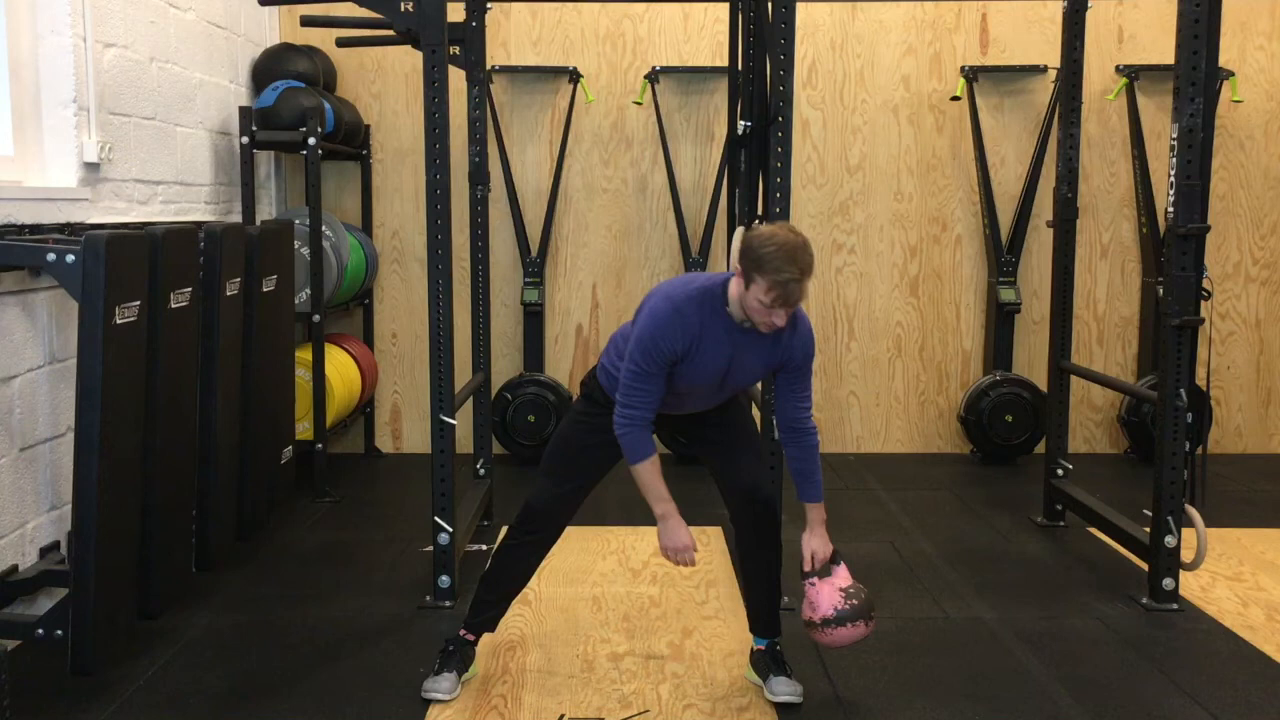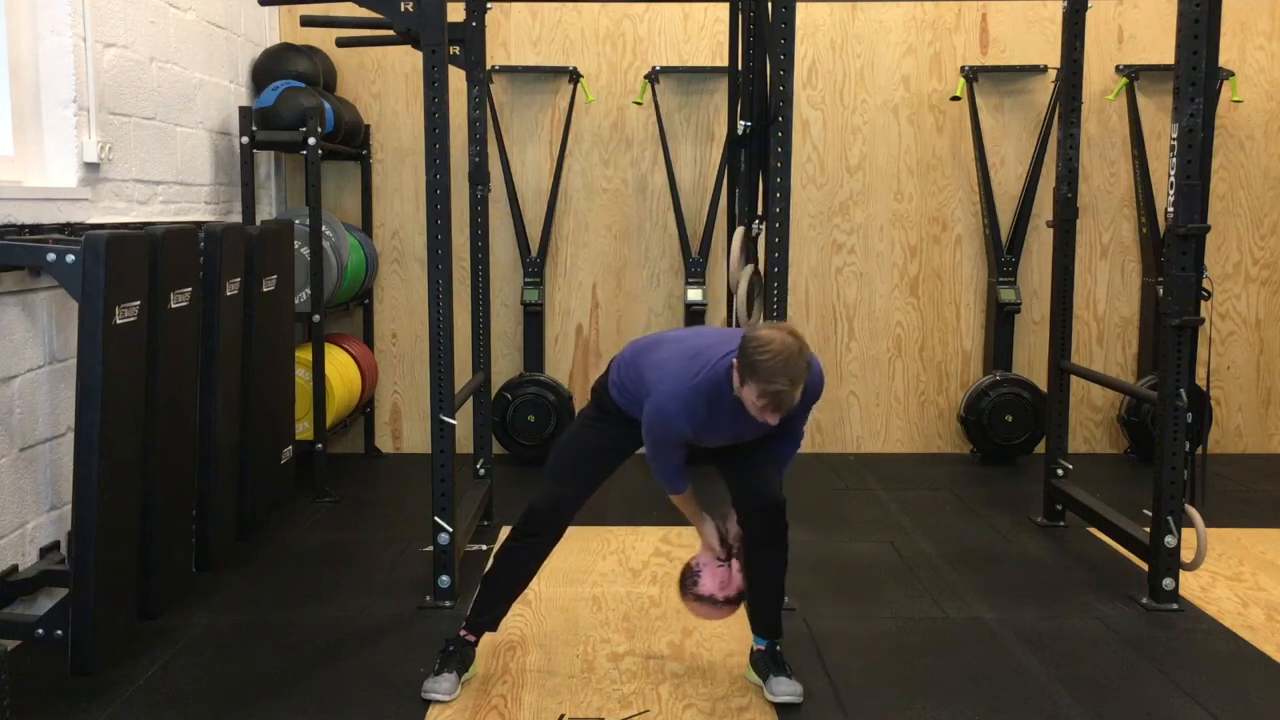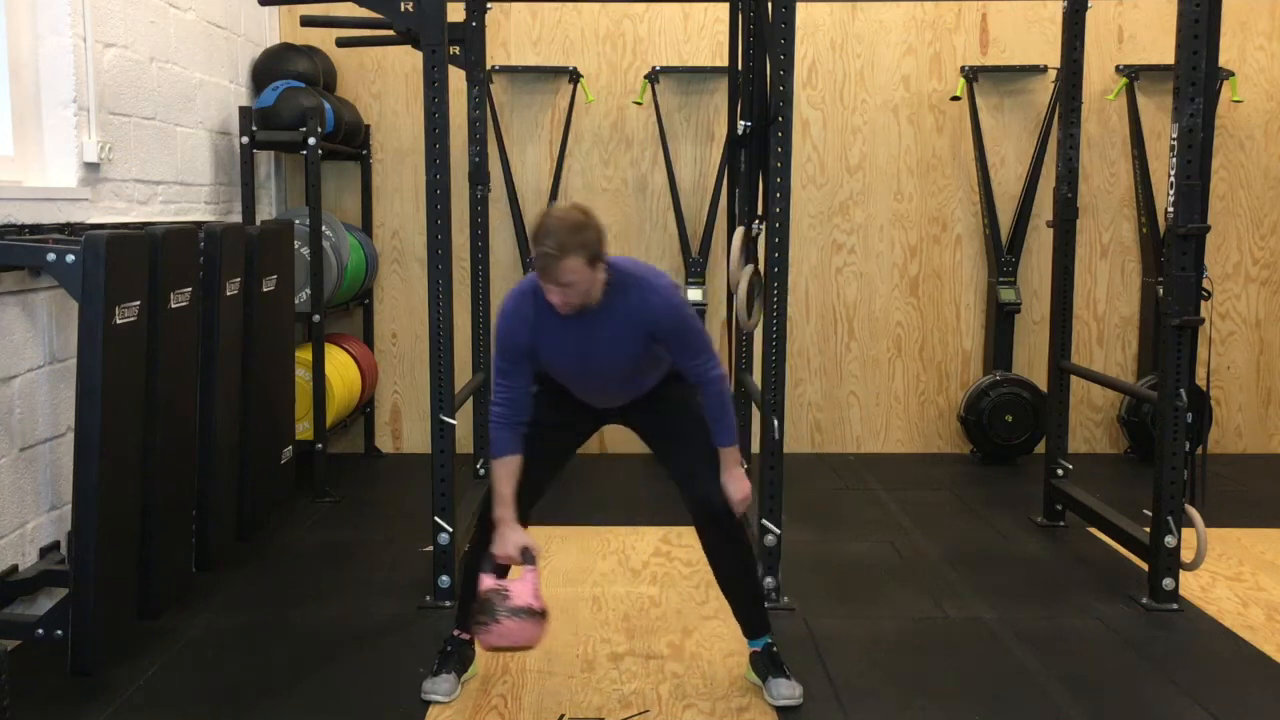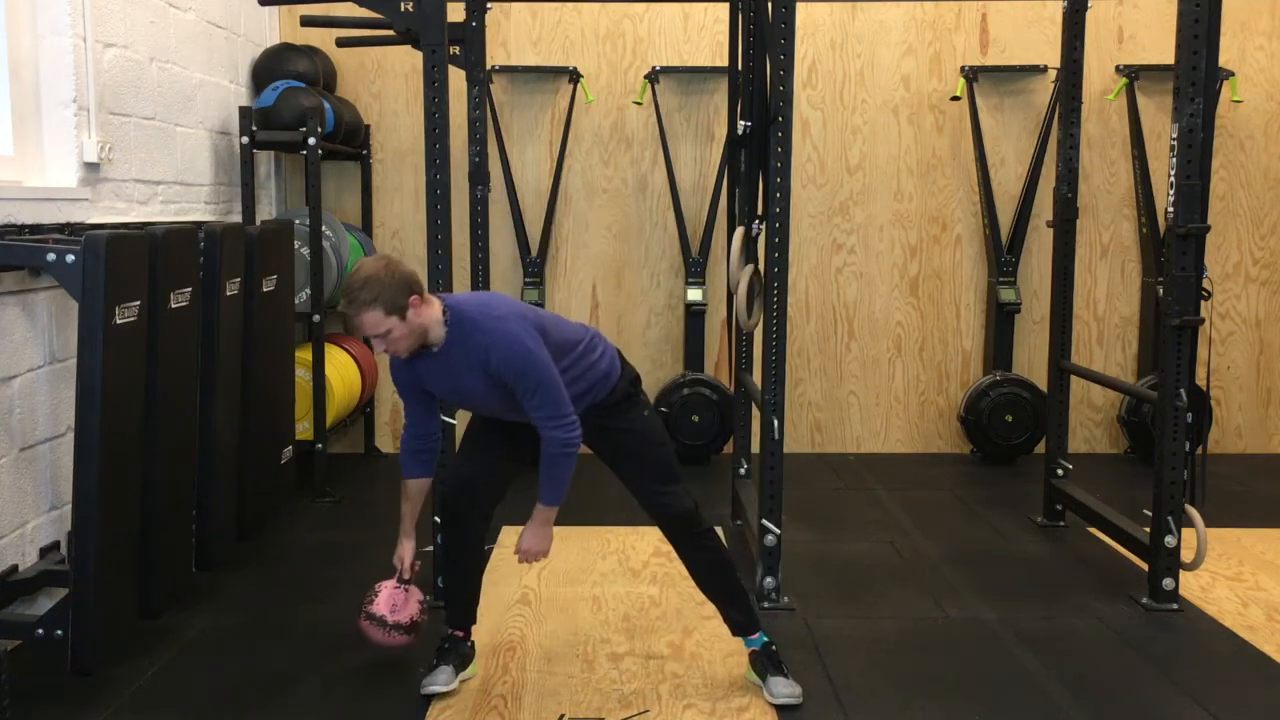
dt=0.7s
person 1, frame 1
left shoulder: (793, 332)
right shoulder: (672, 309)
left elbow: (797, 425)
right elbow: (631, 422)
left wrist: (815, 524)
right wrist: (666, 517)
left hip: (709, 406)
right hip: (616, 397)
left knee: (758, 501)
right knee: (544, 511)
left ankle: (766, 648)
right ankle: (466, 640)
person 1, frame 2
left shoulder: (805, 378)
right shoulder: (679, 394)
left elbow: (788, 434)
right elbow: (667, 470)
left wrist: (753, 500)
right wrist: (699, 521)
right hip: (628, 401)
left knee: (767, 508)
right knee: (549, 511)
left ankle: (766, 649)
right ankle: (465, 641)
person 1, frame 3
left shoulder: (654, 294)
right shoulder: (521, 310)
left elbow: (708, 375)
right elbow: (507, 417)
left wrist: (731, 466)
right wrist: (505, 521)
left hip: (655, 393)
right hip: (565, 397)
left knee: (716, 506)
right knee: (501, 505)
left ankle: (762, 648)
right ankle: (462, 640)
person 1, frame 4
left shoulder: (500, 331)
right shoulder: (409, 359)
left elbow: (563, 432)
right elbow: (420, 443)
left wrist: (542, 522)
right wrist: (406, 533)
left hip: (603, 398)
left knee: (675, 512)
right knee: (460, 498)
left ankle: (757, 645)
right ankle: (458, 641)
